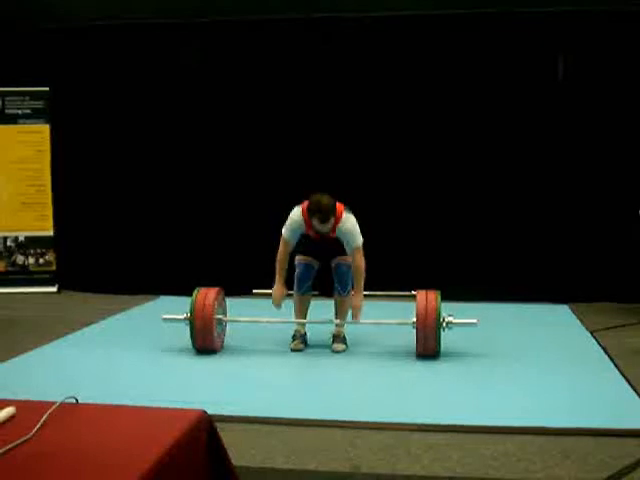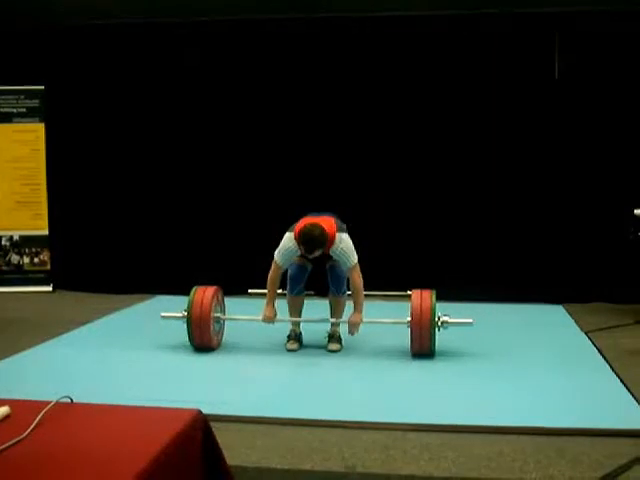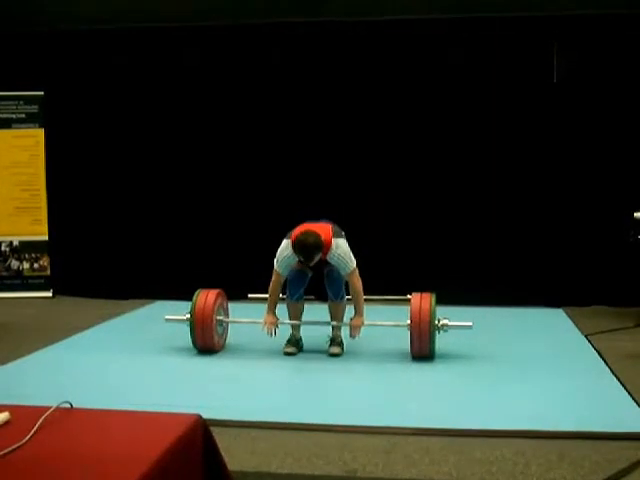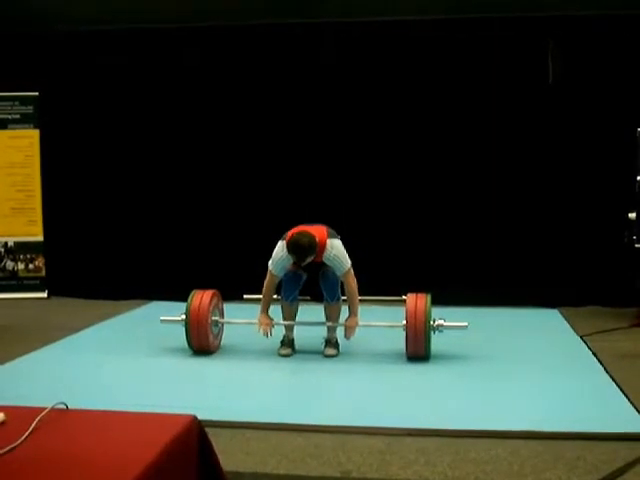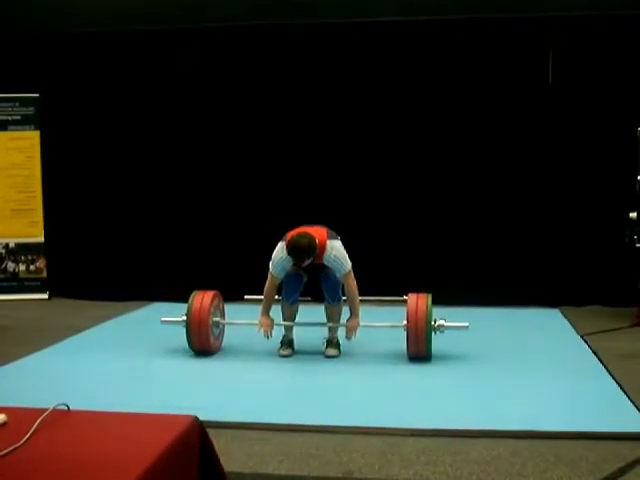
dt=0.7s
person 1, frame 1
left shoulder: (347, 222)
right shoulder: (296, 217)
left elbow: (358, 259)
right elbow: (284, 250)
left wrist: (358, 295)
right wrist: (279, 284)
left hip: (340, 243)
right hip: (309, 241)
left knee: (343, 280)
right knee: (302, 278)
left ankle: (339, 332)
right ankle: (299, 331)
person 1, frame 2
left shoulder: (342, 242)
right shoulder: (290, 241)
left elbow: (355, 276)
right elbow: (275, 272)
left wrist: (358, 312)
right wrist: (269, 306)
left hip: (333, 248)
left knee: (338, 281)
right knee: (295, 279)
left ankle: (335, 331)
right ankle: (295, 331)
person 1, frame 3
left shoulder: (338, 247)
right shoulder: (286, 249)
left elbow: (354, 280)
right elbow: (277, 280)
left wrist: (359, 315)
right wrist: (270, 313)
left hip: (331, 256)
right hip: (300, 253)
left knee: (336, 286)
right knee: (294, 285)
left ankle: (336, 336)
right ankle: (295, 336)
person 1, frame 4
left shoulder: (333, 248)
right shoulder: (281, 250)
left elbow: (349, 280)
right elbow: (270, 281)
left wrist: (353, 315)
right wrist: (263, 313)
left hip: (326, 263)
left knee: (332, 287)
right knee: (288, 287)
left ankle: (331, 338)
right ankle: (288, 337)
person 1, frame 5
left shoulder: (334, 249)
right shoulder: (281, 252)
left elbow: (349, 281)
right elbow: (272, 283)
left wrist: (355, 316)
right wrist: (264, 315)
left hip: (327, 264)
left knee: (333, 290)
right knee: (289, 290)
left ankle: (333, 338)
right ankle: (288, 337)
